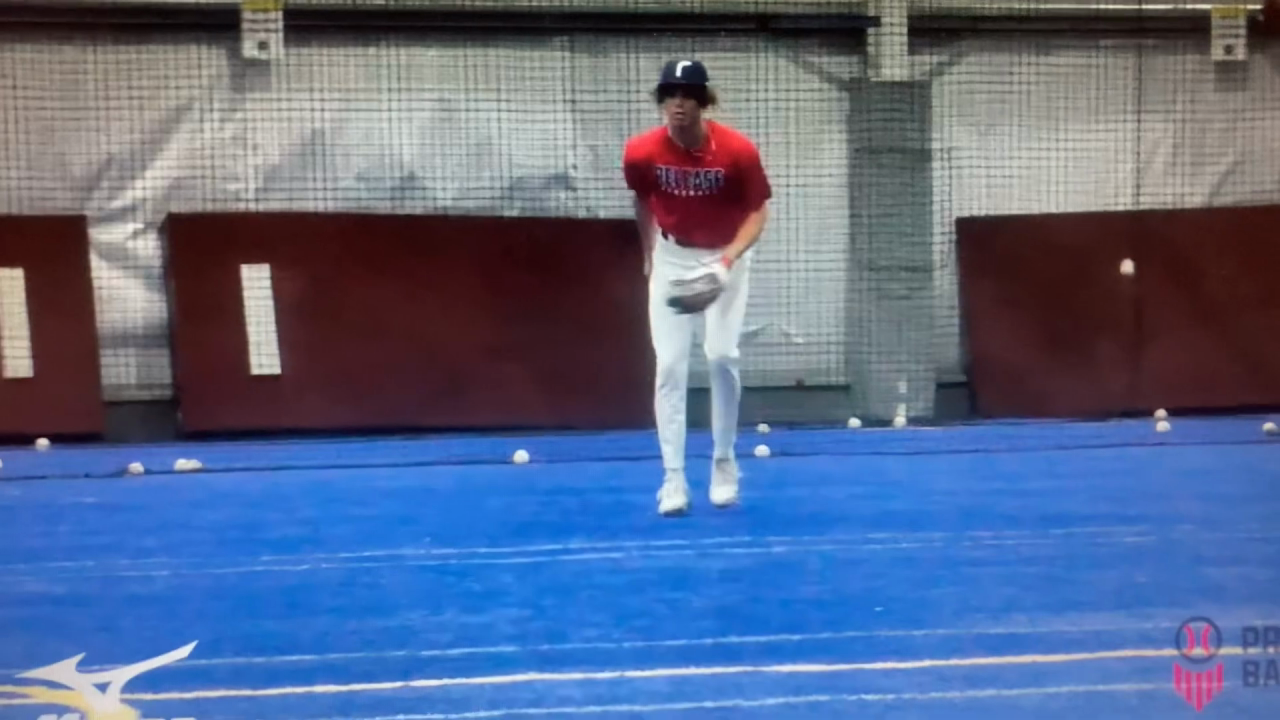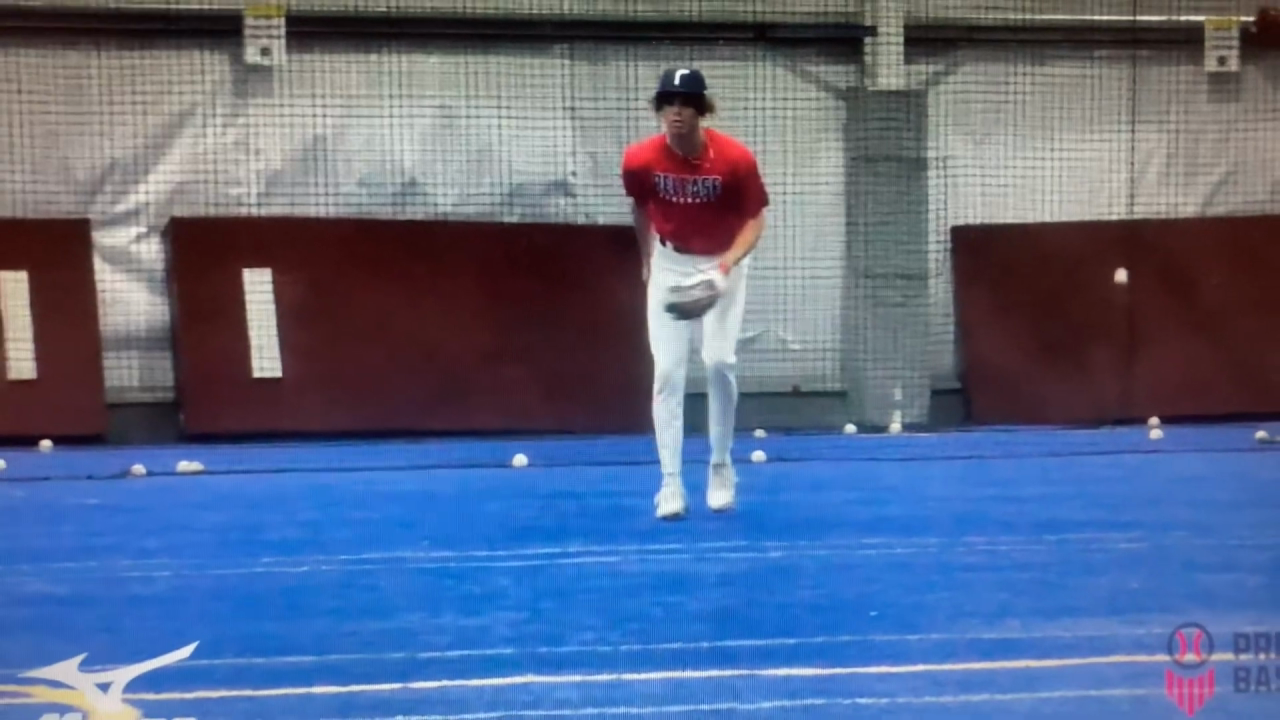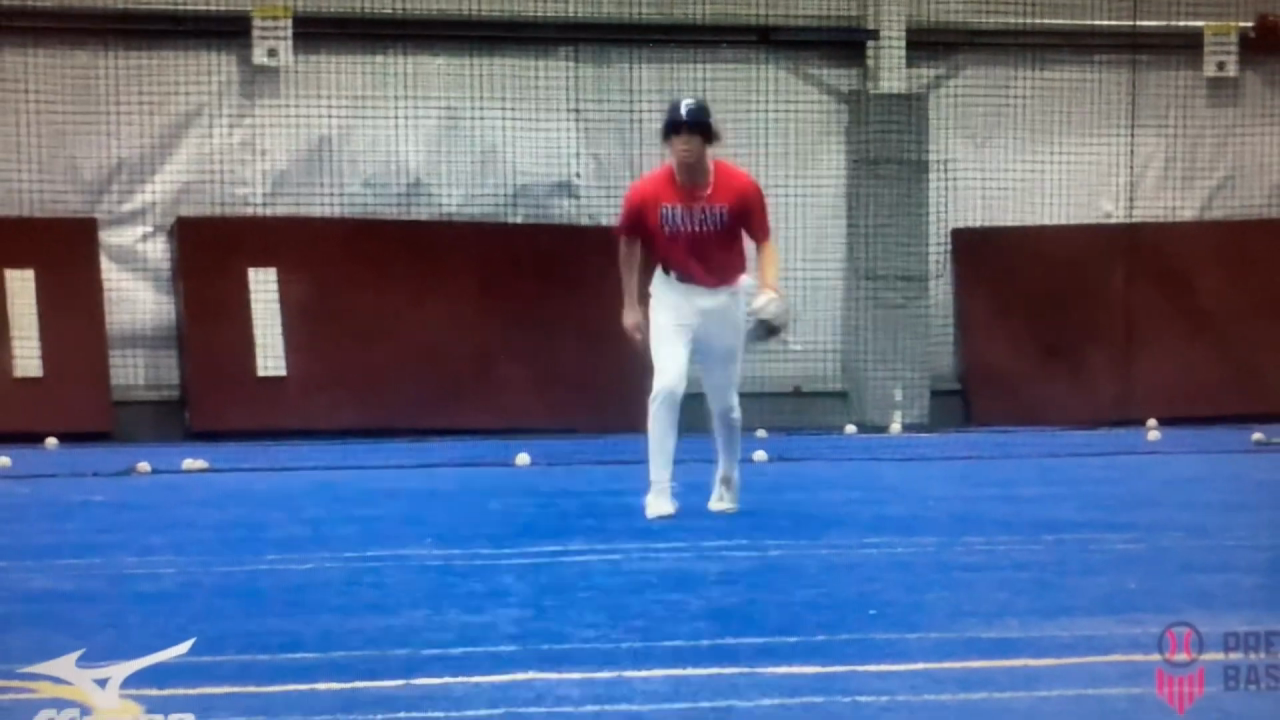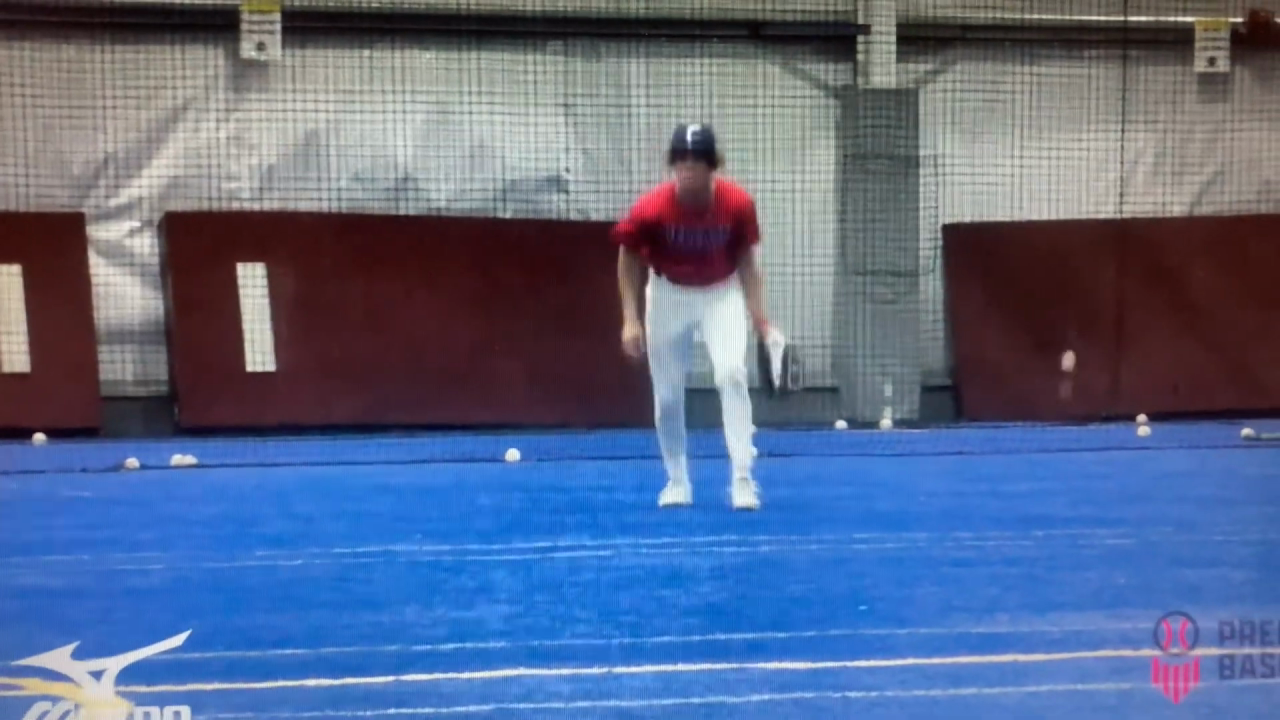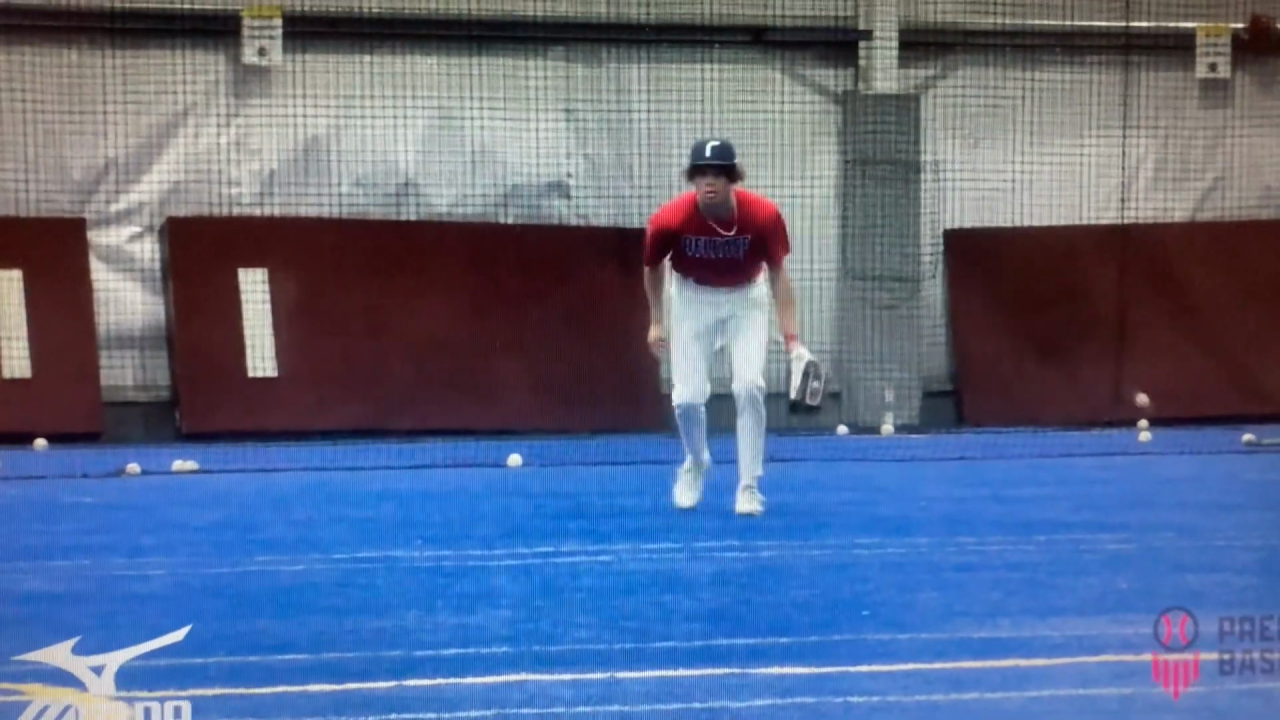
dt=0.5s
person 1, frame 1
left shoulder: (738, 150)
right shoulder: (641, 151)
left elbow: (757, 212)
left wrist: (726, 261)
right wrist: (649, 255)
left hip: (726, 257)
right hip: (671, 258)
left knee: (722, 357)
right knee: (670, 366)
left ankle: (724, 463)
right ankle: (674, 478)
person 1, frame 2
left shoulder: (736, 158)
right shoulder: (639, 159)
left elbow: (754, 221)
left wrist: (724, 268)
right wrist: (647, 262)
left hip: (724, 264)
right hip: (669, 265)
left knee: (719, 362)
right knee: (667, 372)
left ankle: (721, 468)
right ankle: (671, 483)
person 1, frame 3
left shoulder: (741, 186)
right shoulder: (646, 191)
left elbow: (764, 241)
right elbow: (629, 244)
left wrist: (768, 288)
right wrist: (631, 304)
left hip: (726, 298)
right hip: (671, 296)
left knee: (724, 405)
right knee: (668, 385)
left ankle: (726, 479)
right ankle: (660, 490)
person 1, frame 4
left shoulder: (738, 203)
right shoulder: (650, 209)
left elbow: (745, 259)
right elbow: (629, 260)
left wrist: (760, 318)
right wrist: (631, 320)
left hip: (722, 295)
right hip: (668, 297)
left knee: (732, 374)
right knee: (667, 397)
left ankle: (742, 478)
right ankle: (677, 479)
person 1, frame 5
left shoulder: (763, 214)
right shoulder: (670, 217)
left elbow: (777, 272)
right elbow: (652, 265)
left wrist: (791, 337)
right wrist: (656, 322)
left hip: (747, 297)
right hip: (692, 297)
left knee: (749, 386)
right knee: (688, 398)
left ankle: (749, 486)
right ankle: (696, 462)
